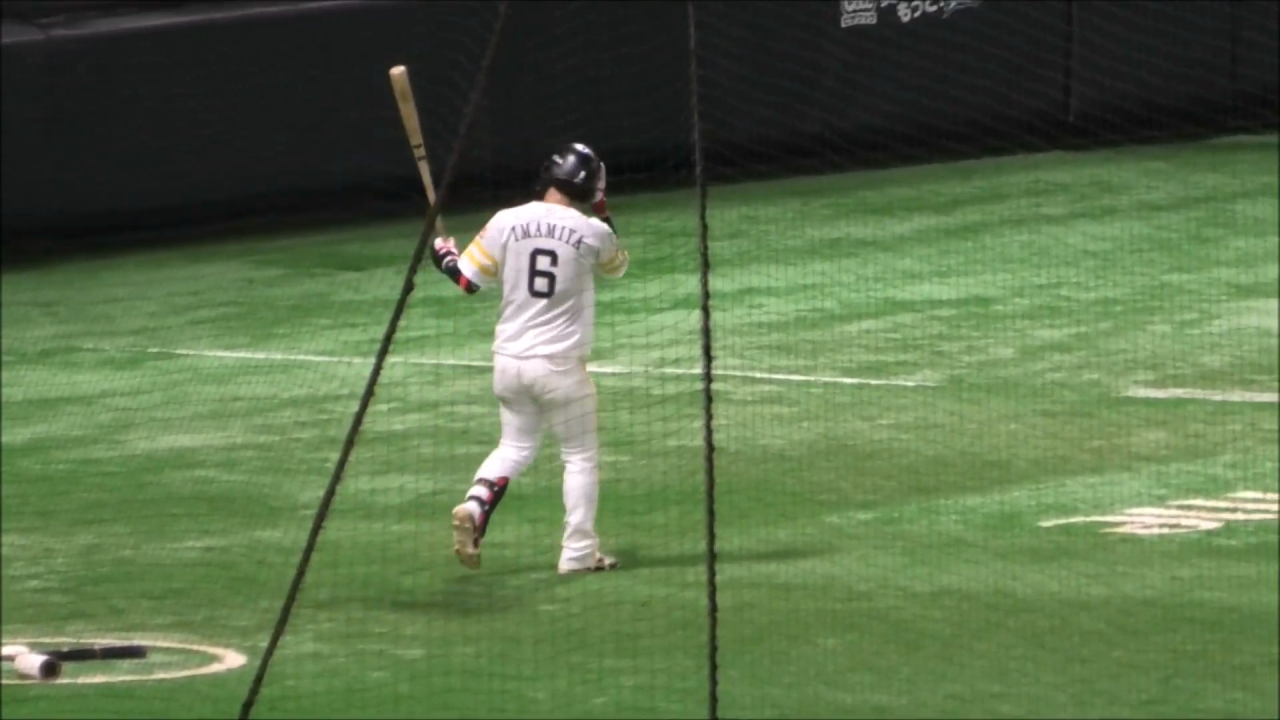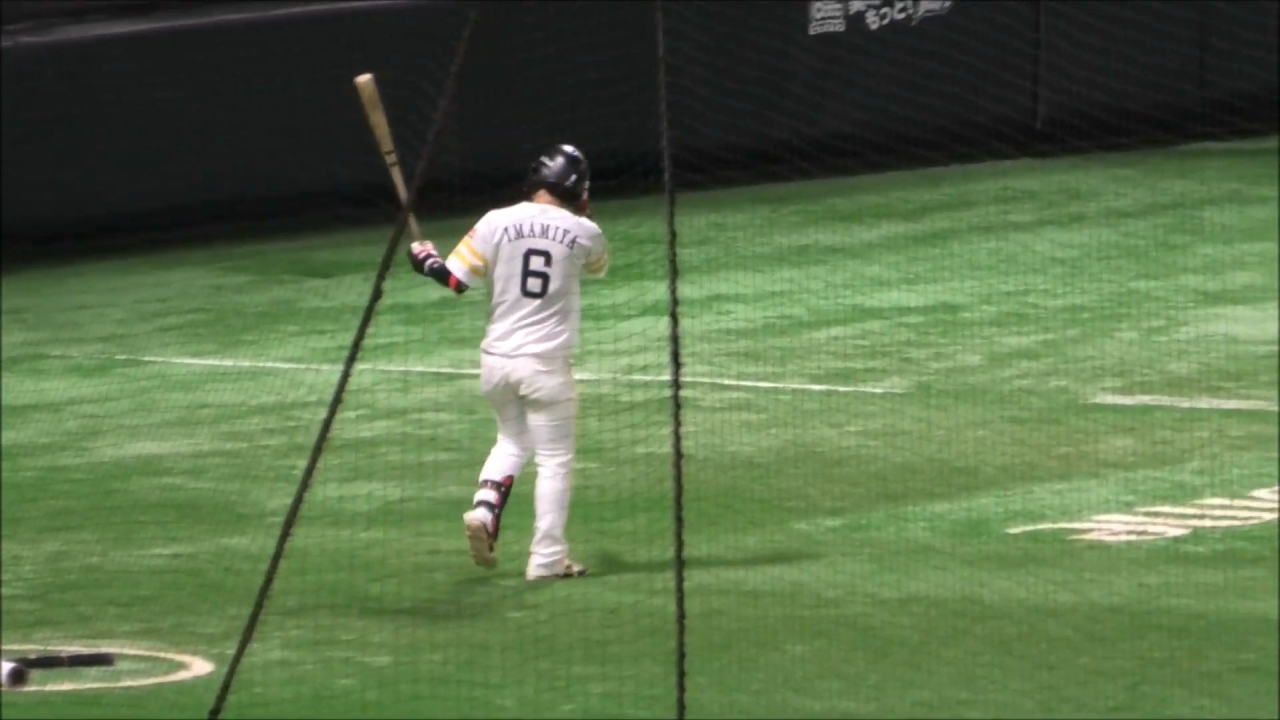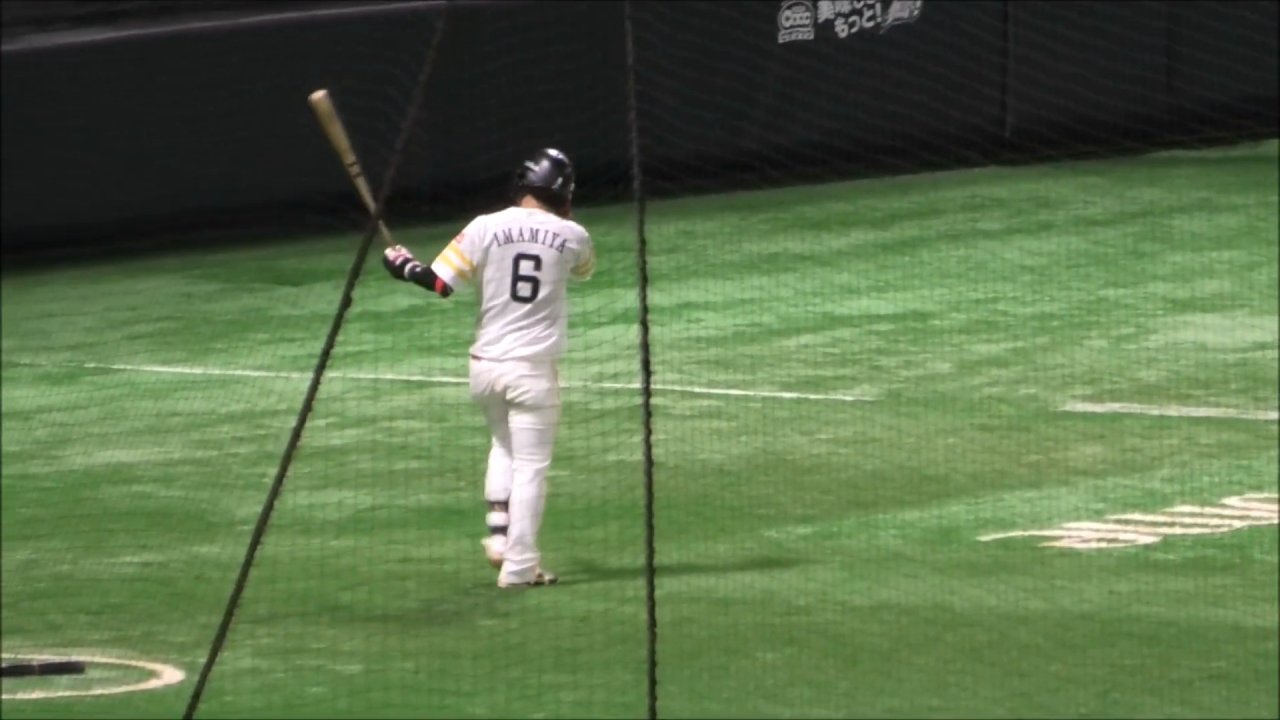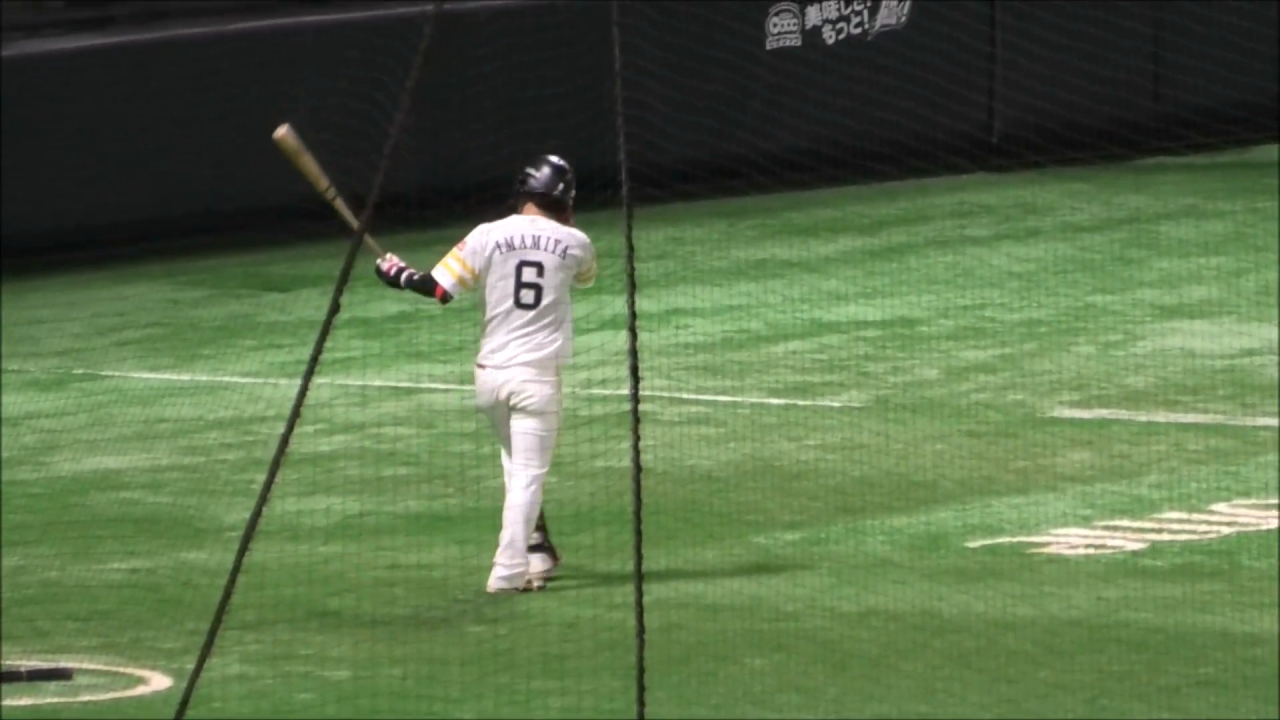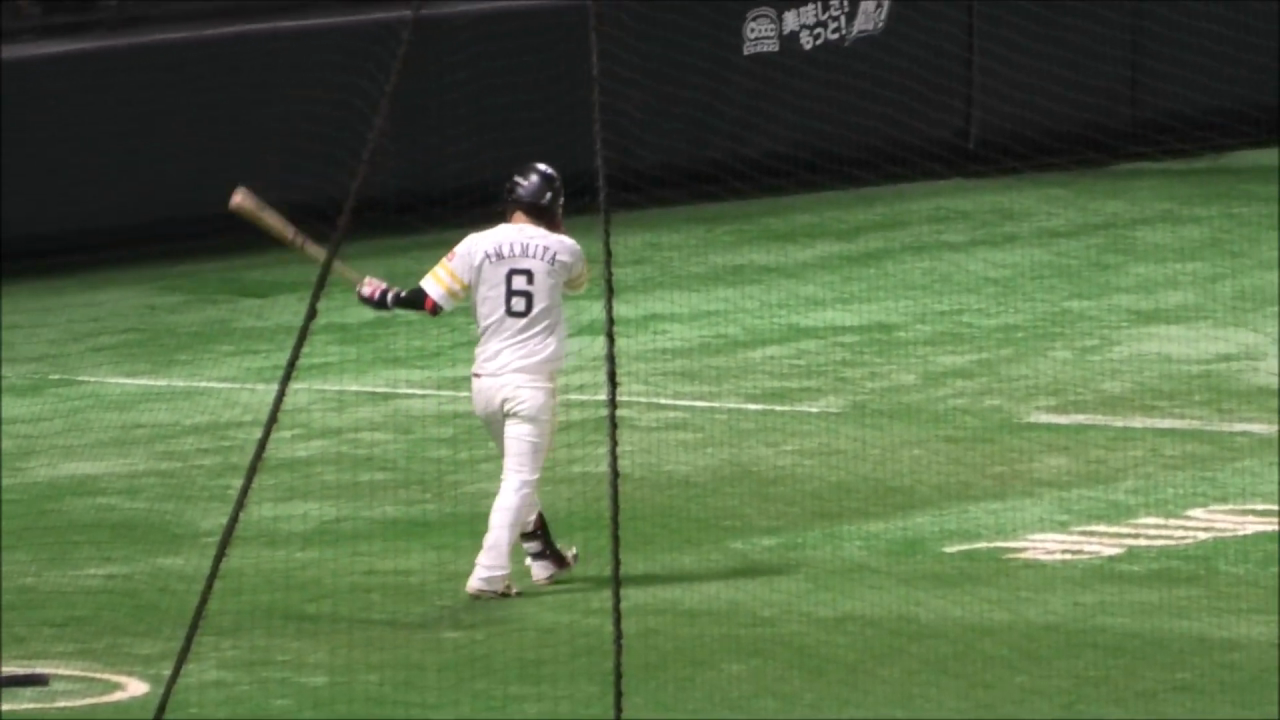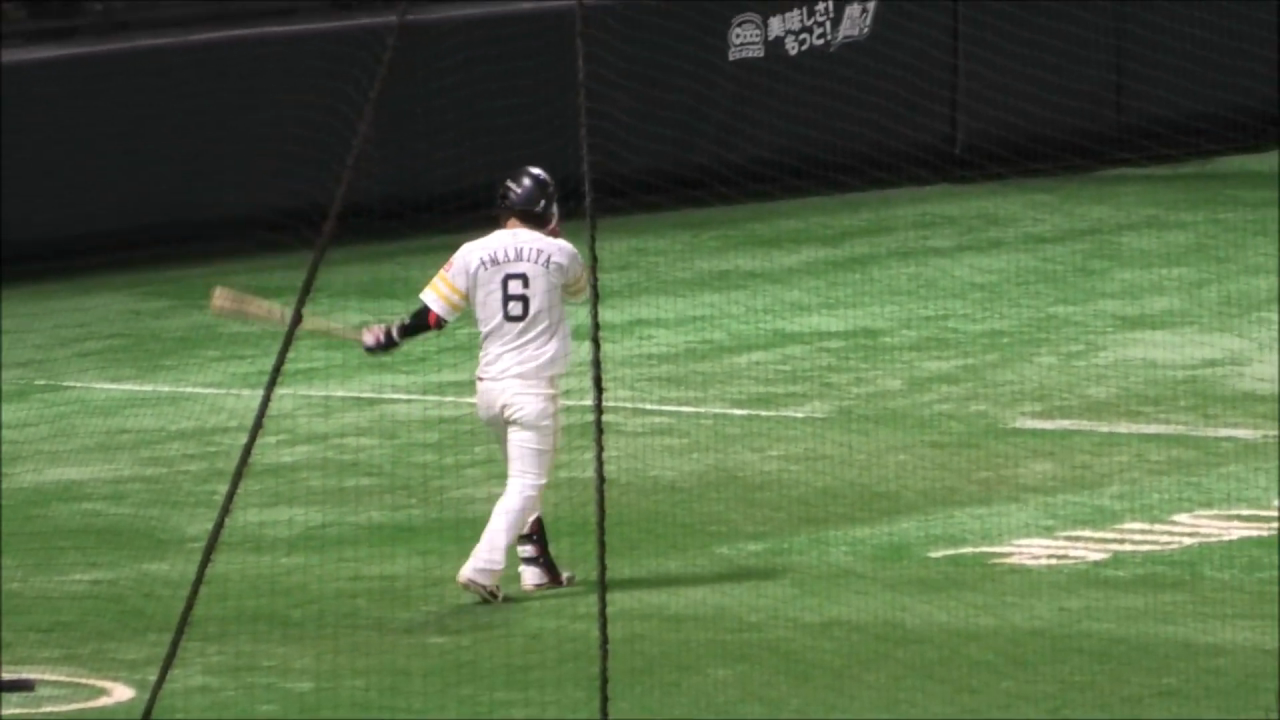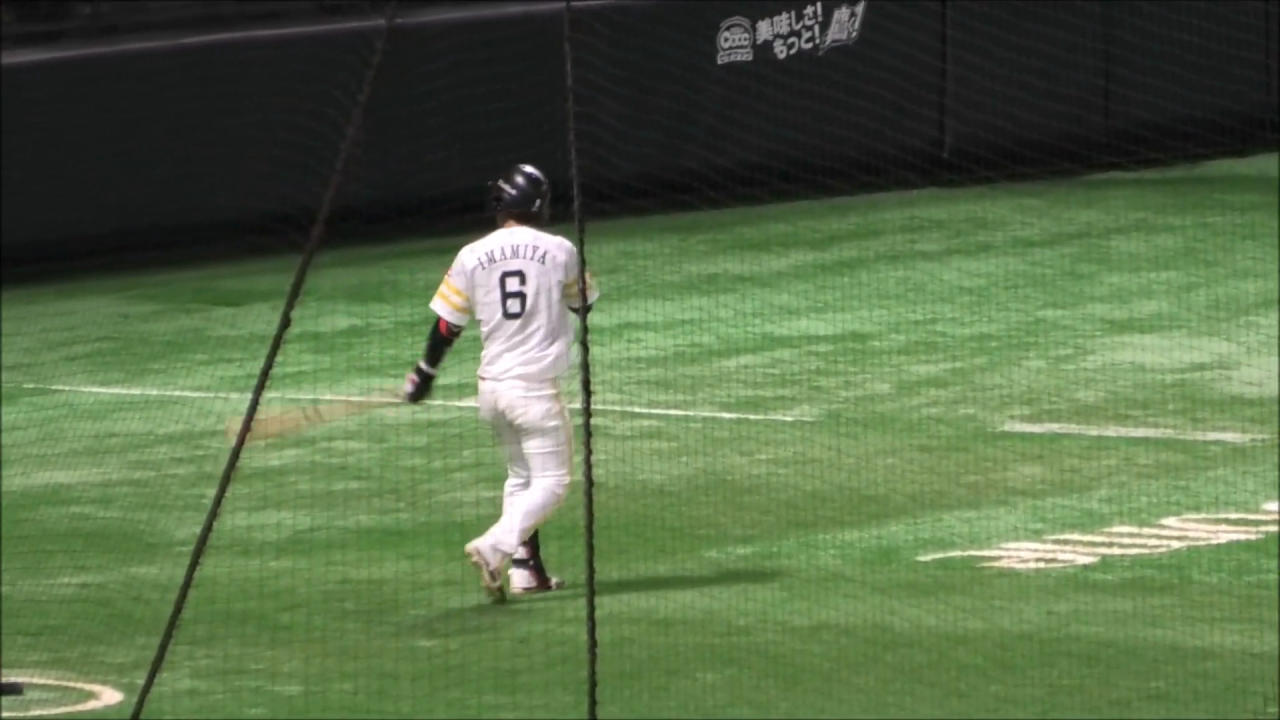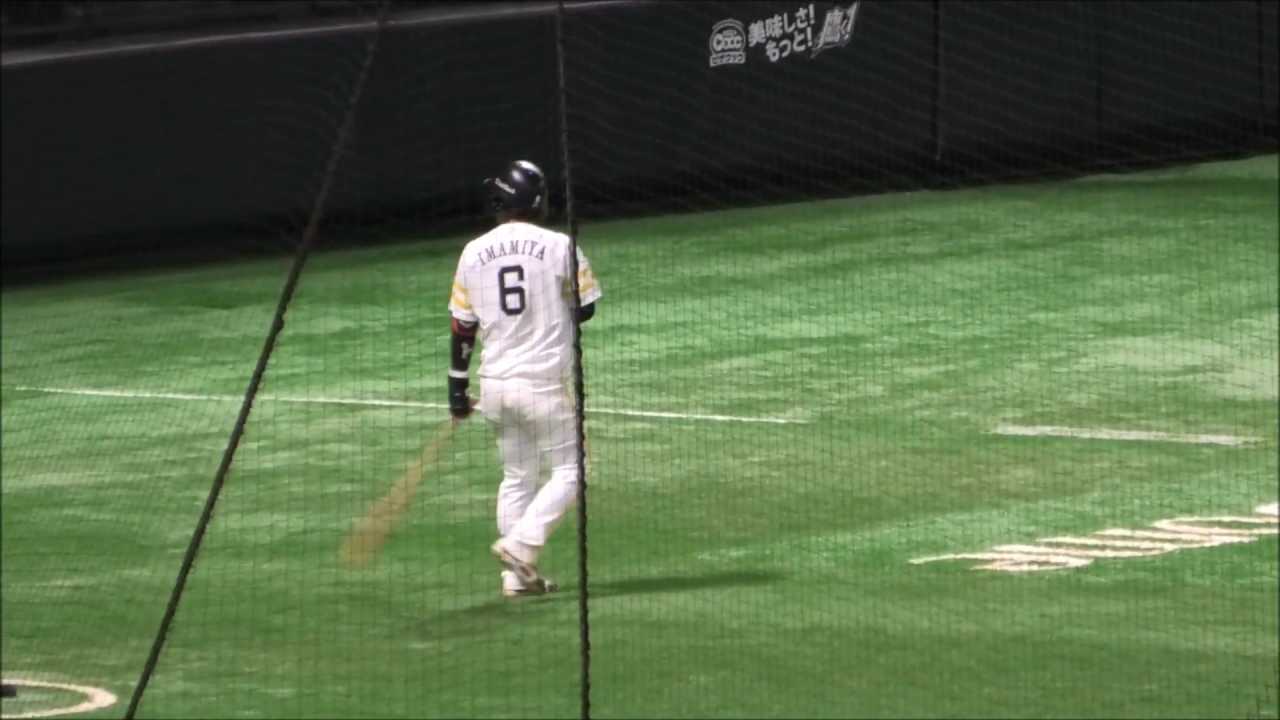
dt=0.1s
person 1, frame 1
left shoulder: (506, 221)
right shoulder: (595, 232)
left elbow: (467, 280)
right elbow: (617, 269)
left wrist: (444, 256)
right wrist: (600, 210)
left hip: (509, 360)
right hip: (561, 363)
left knee: (514, 447)
right knee: (580, 457)
left ankle: (475, 505)
right ankle: (579, 553)
person 1, frame 2
left shoulder: (496, 222)
right shoulder: (584, 232)
left elbow: (455, 280)
right elbow: (598, 267)
left wrist: (424, 260)
right wrist: (582, 211)
left hip: (497, 360)
right hip: (546, 364)
left knee: (511, 443)
right knee: (555, 461)
left ankle: (484, 511)
right ankle: (548, 558)
person 1, frame 3
left shoulder: (484, 228)
right shoulder: (573, 236)
left elbow: (440, 282)
left wrist: (402, 266)
right wrist: (563, 214)
left hip: (485, 366)
right hip: (533, 369)
left knee: (505, 450)
right knee: (530, 467)
left ankle: (500, 537)
right ankle: (519, 566)
person 1, frame 4
left shoulder: (486, 236)
right shoulder: (575, 243)
left elbow: (439, 288)
left wrist: (398, 274)
right wrist: (564, 222)
left hip: (490, 373)
right hip: (537, 375)
left knee: (517, 462)
right knee: (529, 474)
left ankle: (536, 552)
right ankle: (508, 572)
person 1, frame 5
left shoulder: (475, 246)
right shoulder: (564, 249)
left elbow: (430, 301)
right elbow: (578, 283)
left wrist: (385, 297)
right wrist: (557, 231)
left hip: (485, 382)
right hip: (532, 382)
left knee: (519, 472)
right knee: (520, 479)
left ankle: (544, 558)
right ankle: (488, 574)
person 1, frame 6
left shoulder: (472, 254)
right shoulder: (561, 253)
left elbow: (433, 315)
right elbow: (580, 292)
left wrist: (390, 334)
left hip: (489, 386)
right hip: (533, 386)
left knee: (523, 478)
right knee: (526, 484)
left ankle: (538, 566)
right ankle: (481, 568)
person 1, frame 7
left shoulder: (472, 255)
right shoulder: (559, 250)
left elbow: (446, 324)
right elbow: (583, 304)
left wrist: (422, 373)
left hip: (492, 386)
right hip: (536, 387)
left knee: (521, 477)
right knee: (551, 482)
left ankle: (525, 572)
right ankle: (492, 546)
person 1, frame 8
left shoulder: (474, 252)
right shoulder: (559, 246)
left elbow: (463, 325)
right elbow: (585, 310)
left wrist: (457, 385)
left hip: (495, 384)
right hip: (542, 383)
left knee: (517, 478)
right knee: (568, 472)
left ankle: (518, 574)
right ankle: (523, 543)
